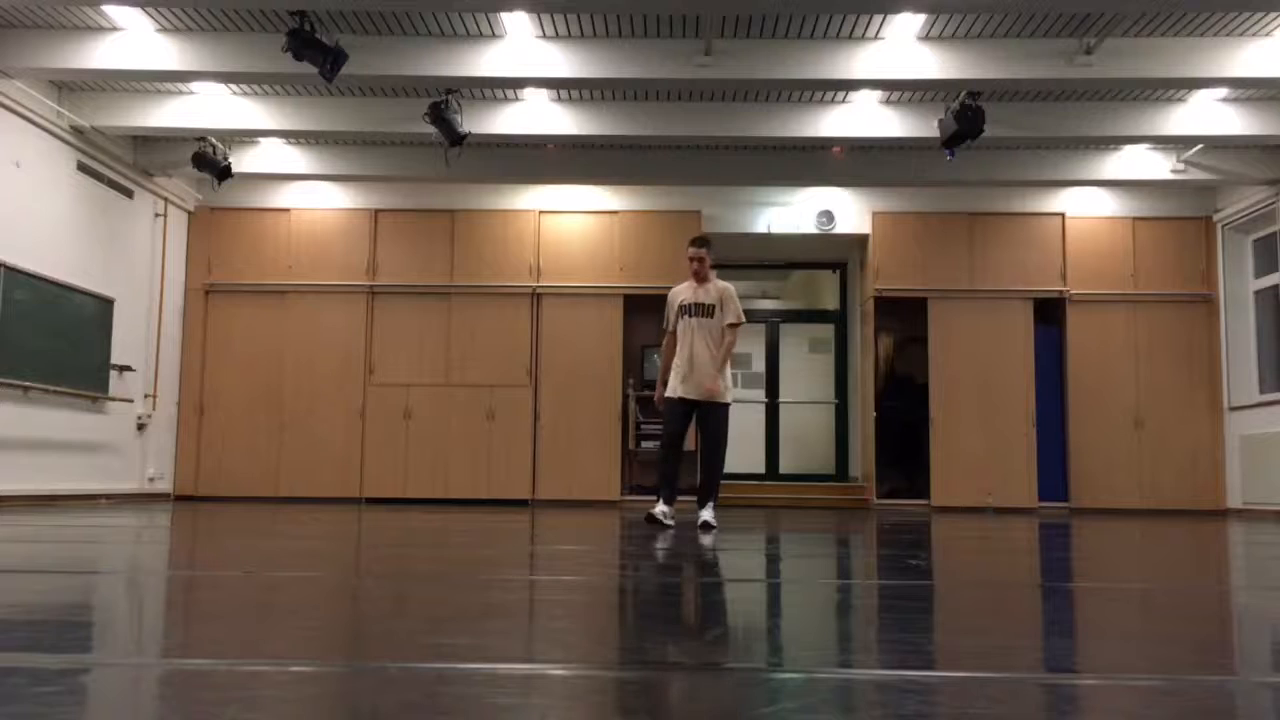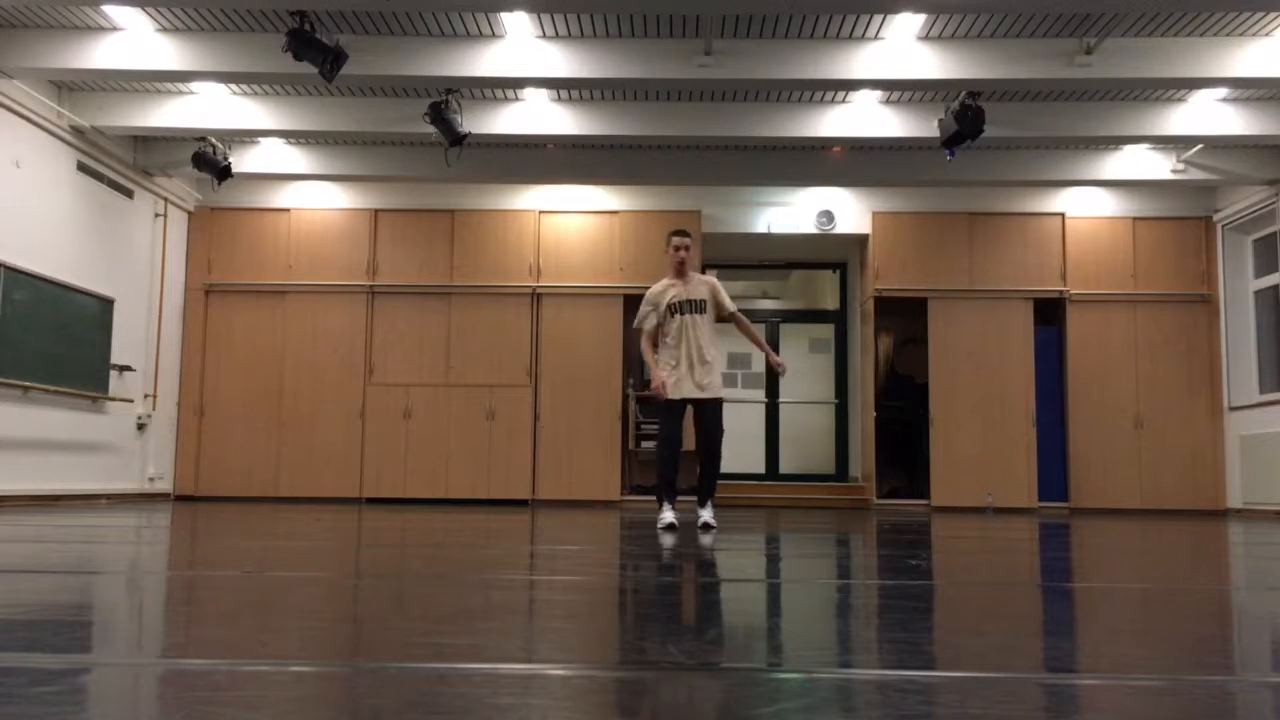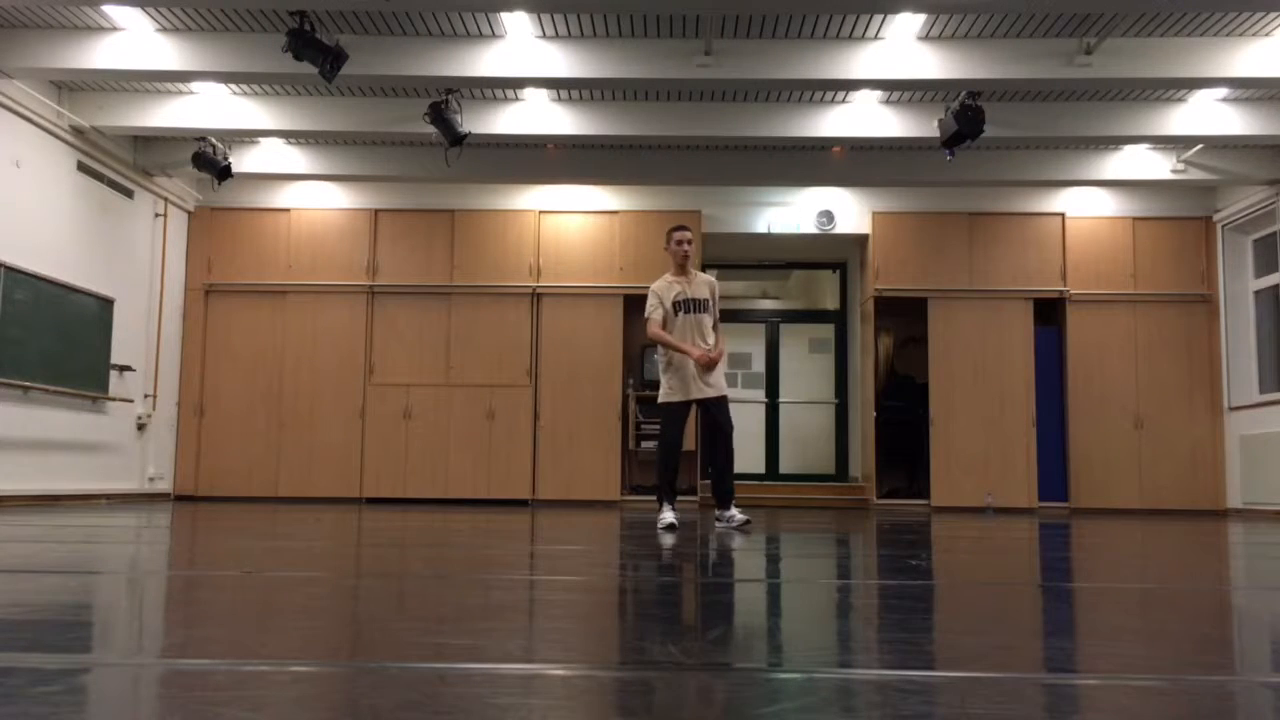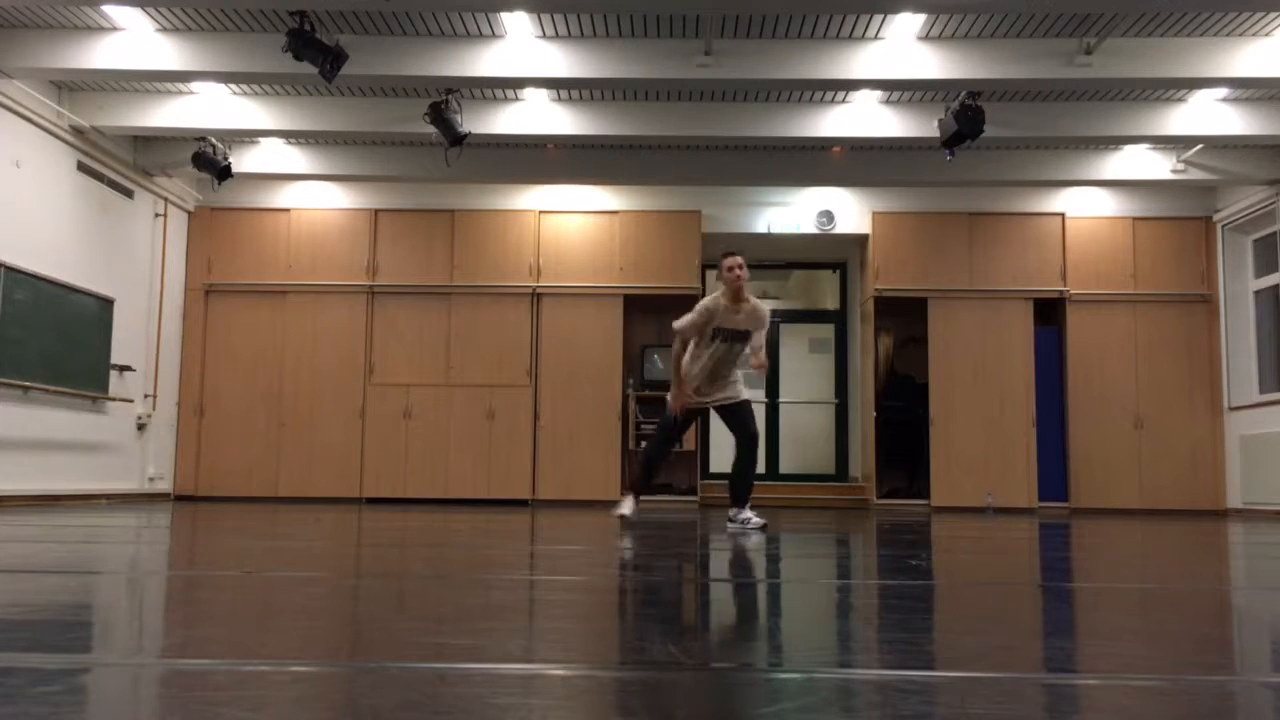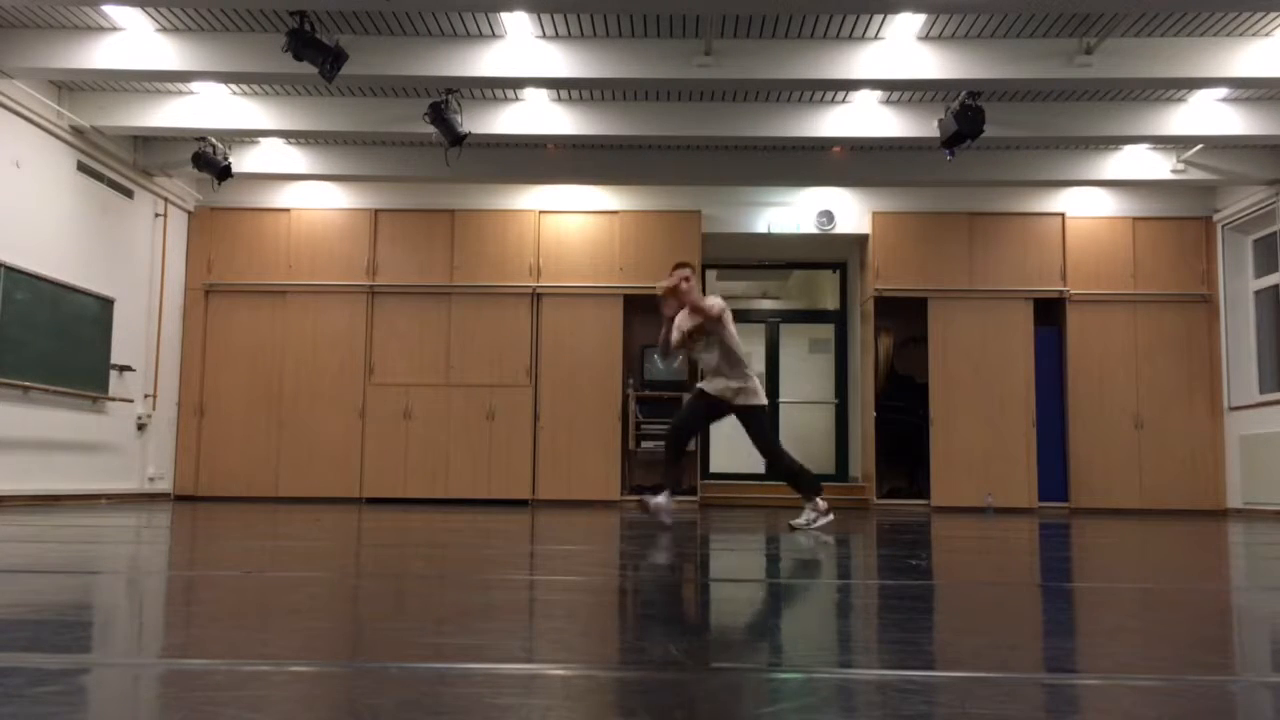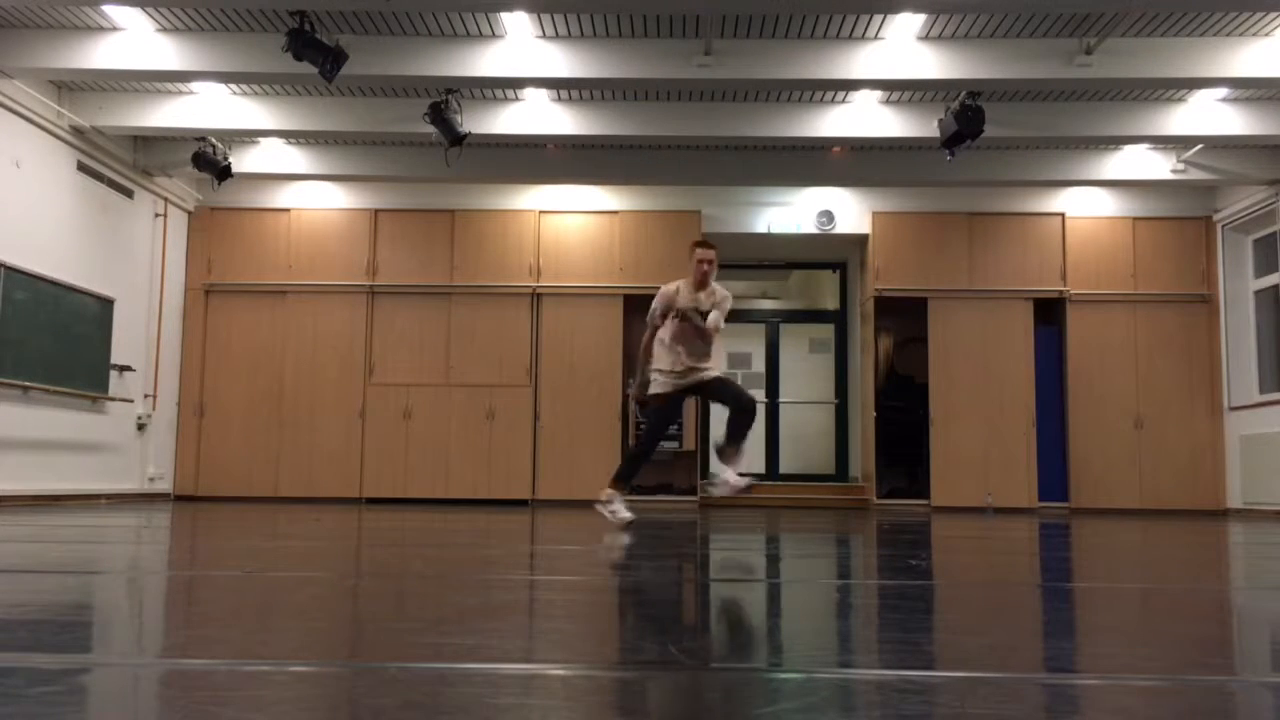
dt=0.4s
person 1, frame 1
left shoulder: (725, 291)
right shoulder: (676, 294)
left elbow: (729, 338)
left wrist: (716, 377)
right wrist: (660, 383)
left hip: (713, 386)
right hip: (679, 385)
left knee: (713, 447)
right knee: (670, 441)
left ankle: (707, 506)
right ankle: (665, 504)
person 1, frame 2
left shoulder: (709, 285)
right shoulder: (656, 293)
left elbow: (738, 320)
right elbow: (647, 339)
left wrist: (769, 352)
right wrist: (655, 372)
left hip: (707, 380)
right hip: (672, 382)
left knee: (710, 443)
right knee: (669, 442)
left ankle: (705, 505)
right ankle: (666, 506)
person 1, frame 3
left shoulder: (709, 284)
right shoulder: (660, 288)
right elbow: (653, 331)
left wrist: (719, 350)
right wrist: (690, 351)
left hip: (710, 378)
right hip: (675, 380)
left knee: (722, 438)
right knee: (670, 443)
left ankle: (725, 508)
right ankle: (667, 507)
person 1, frame 4
left shoulder: (760, 312)
right shoulder: (709, 306)
left elbow: (757, 350)
right elbow: (680, 342)
left wrist: (760, 360)
right wrist: (678, 388)
left hip: (729, 388)
right hip: (692, 387)
left knee: (749, 439)
right knee: (662, 443)
left ankle: (739, 510)
right ankle: (632, 498)
person 1, frame 5
left shoulder: (713, 304)
right shoulder: (682, 318)
left elbow: (712, 313)
right elbow: (665, 351)
left wrist: (683, 297)
right wrist: (668, 316)
left hip: (743, 388)
right hip: (713, 387)
left knee: (770, 451)
right knee: (677, 433)
left ankle: (816, 503)
right ankle: (666, 497)
person 1, frame 6
left shoulder: (722, 297)
right shoulder: (669, 293)
left elbow: (709, 335)
right elbow: (649, 334)
left wrist: (689, 316)
right wrist: (640, 378)
left hip: (704, 371)
right hip: (666, 376)
left knee: (746, 405)
right knee: (650, 438)
left ankle: (728, 465)
right ankle: (613, 494)
